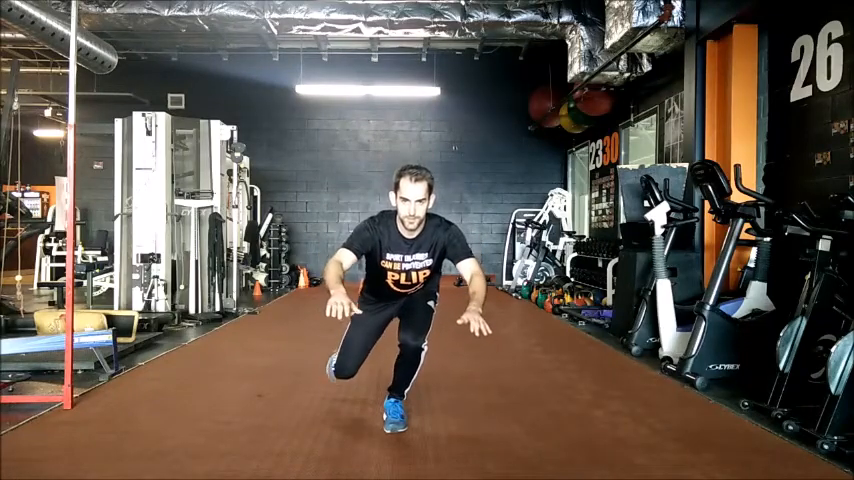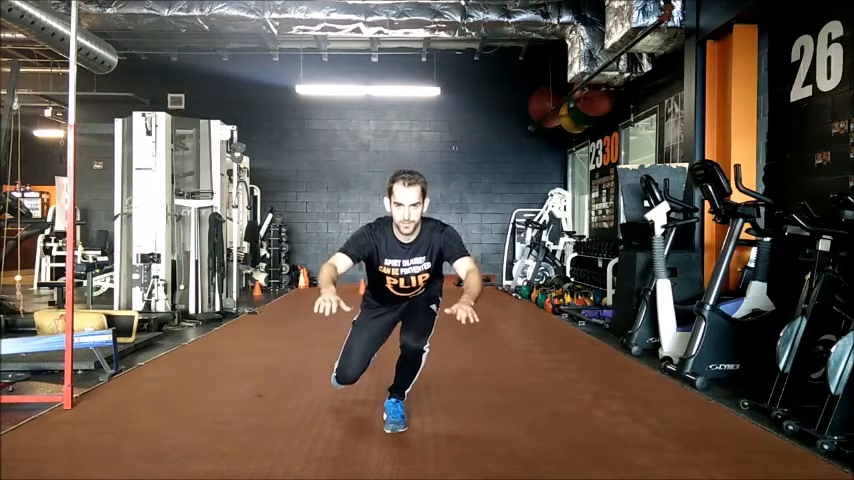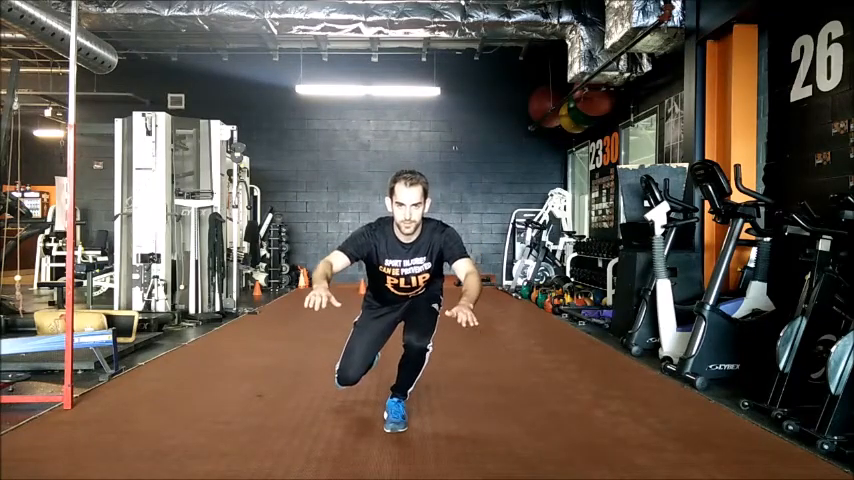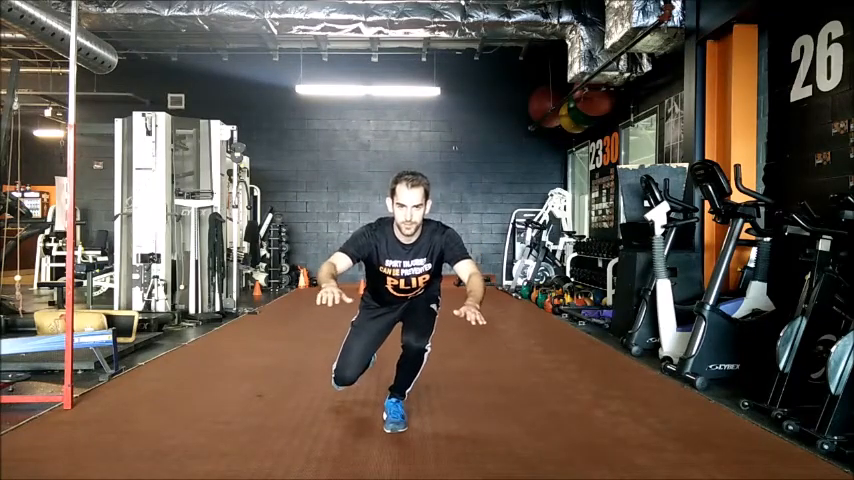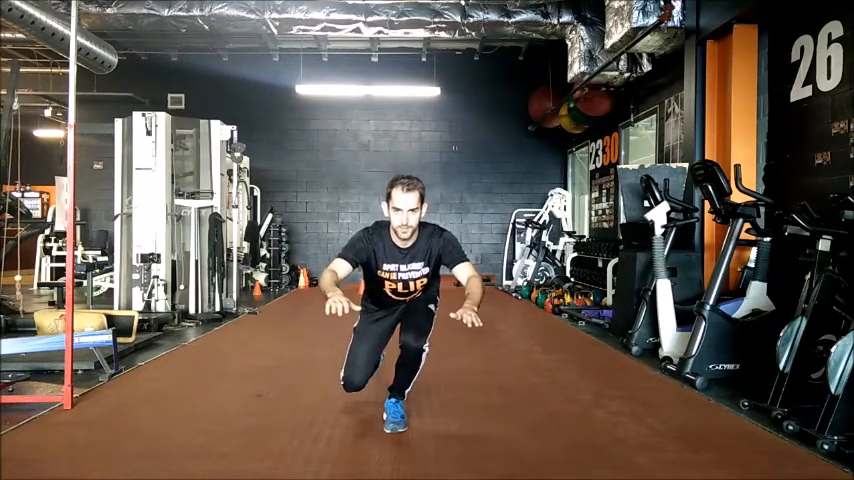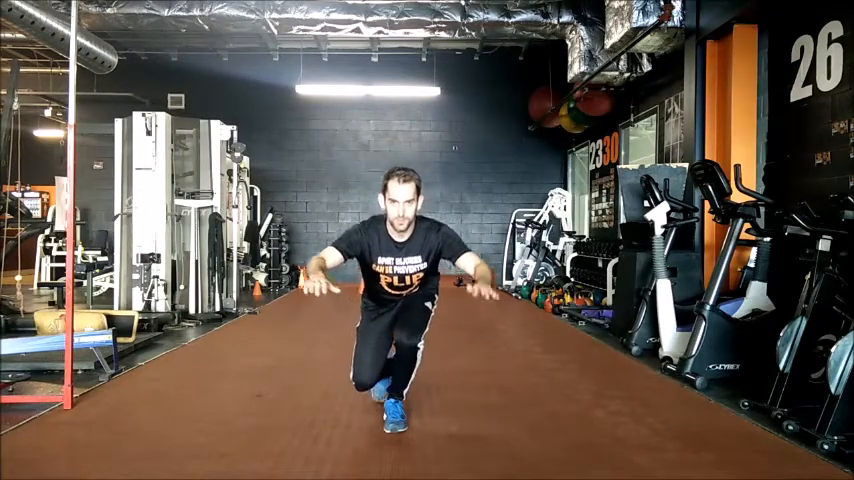
dt=0.4s
person 1, frame 1
left shoulder: (445, 232)
right shoulder: (373, 228)
left elbow: (474, 273)
right elbow: (336, 262)
left wrist: (474, 307)
right wrist: (337, 291)
left hip: (420, 297)
right hip: (376, 298)
left knee: (412, 343)
right knee: (343, 370)
left ankle: (395, 400)
right ankle: (342, 356)
person 1, frame 2
left shoulder: (442, 235)
right shoulder: (371, 235)
left elbow: (470, 271)
right elbow: (332, 265)
left wrist: (466, 300)
right wrist: (328, 290)
left hip: (422, 300)
right hip: (379, 303)
left knee: (414, 343)
right knee: (346, 375)
left ankle: (395, 400)
right ankle: (366, 354)
person 1, frame 3
left shoulder: (442, 235)
right shoulder: (372, 235)
left elbow: (470, 273)
right elbow: (329, 263)
left wrist: (465, 303)
right wrist: (321, 285)
left hip: (423, 300)
right hip: (380, 303)
left knee: (418, 342)
right knee: (347, 377)
left ankle: (397, 400)
right ankle: (370, 355)
person 1, frame 4
left shoulder: (443, 236)
right shoulder: (372, 235)
left elbow: (472, 274)
right elbow: (331, 265)
left wrist: (472, 303)
right wrist: (329, 284)
left hip: (421, 300)
right hip: (378, 303)
left knee: (416, 343)
right knee: (344, 377)
left ankle: (396, 400)
right ankle: (367, 353)
person 1, frame 5
left shoulder: (439, 239)
right shoulder: (368, 239)
left elbow: (472, 277)
right elbow: (330, 273)
left wrist: (469, 305)
right wrist: (334, 293)
left hip: (420, 302)
right hip: (378, 306)
left knee: (413, 343)
right knee: (353, 382)
left ankle: (395, 400)
right ankle: (372, 357)
person 1, frame 6
left shoulder: (436, 234)
right shoulder: (365, 233)
left elbow: (478, 266)
right elbow: (322, 260)
left wrist: (483, 281)
right wrist: (315, 273)
left hip: (418, 298)
right hip: (378, 304)
left knee: (408, 342)
right knee: (364, 381)
left ankle: (395, 400)
right ankle: (388, 369)
